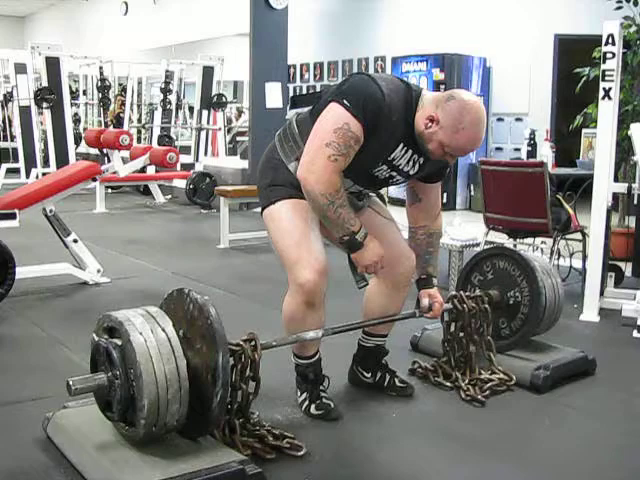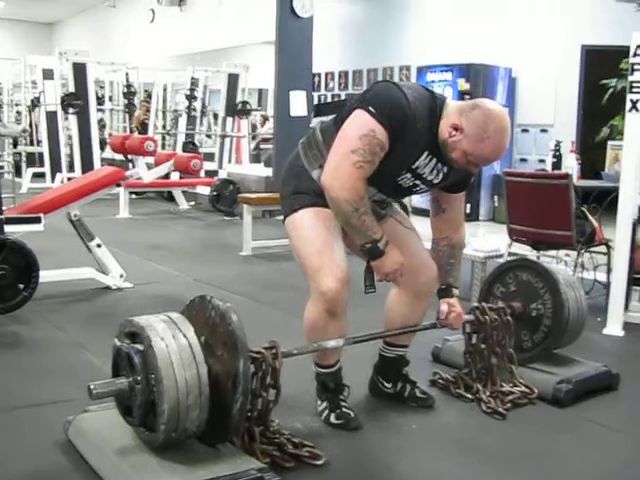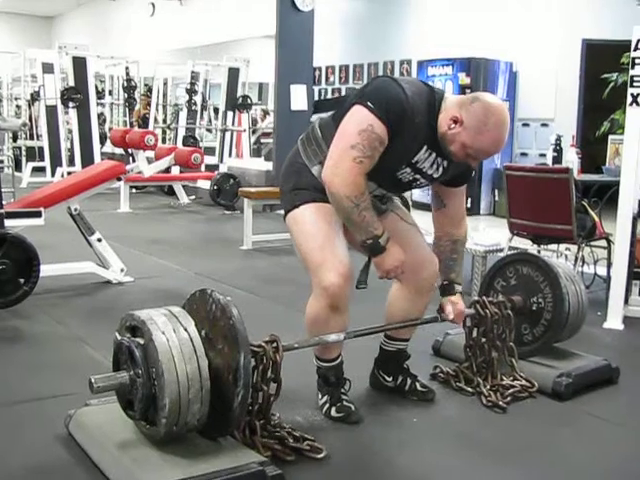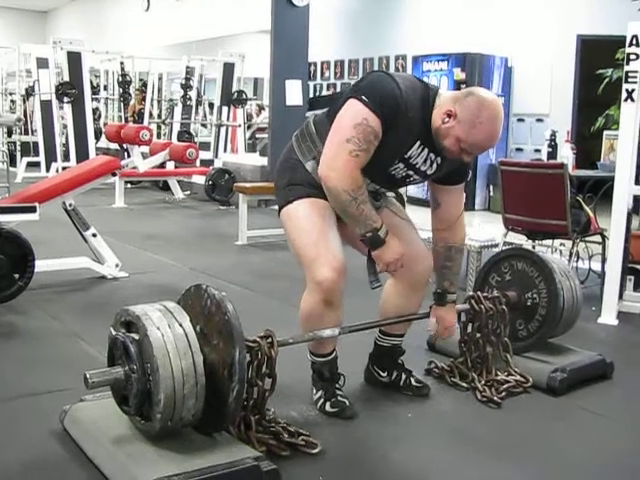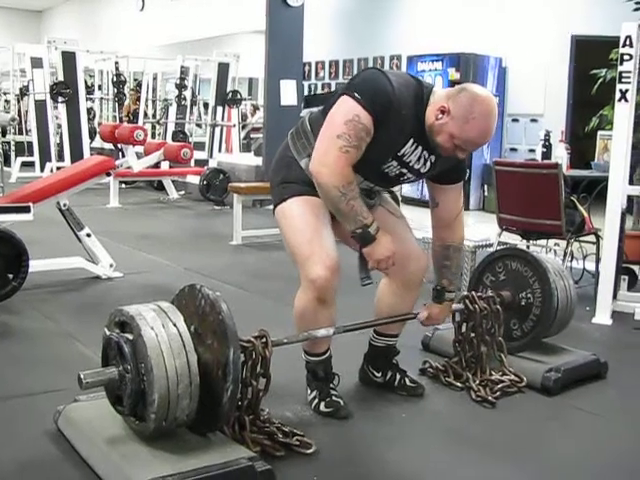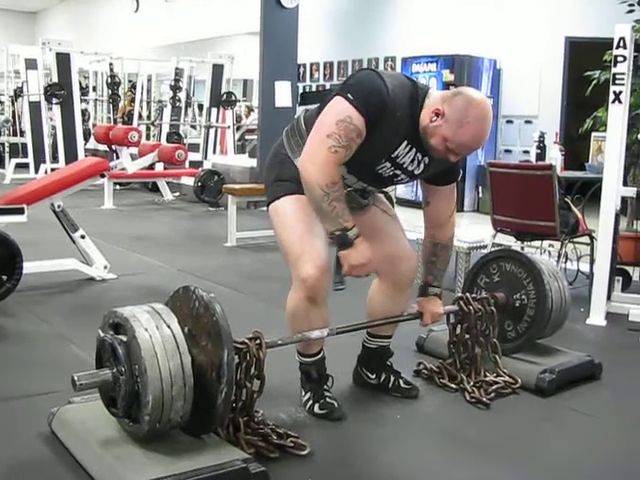
dt=0.2s
person 1, frame 1
left shoulder: (434, 153)
right shoulder: (371, 97)
left elbow: (426, 218)
right elbow: (314, 174)
left wrist: (426, 280)
right wrist: (357, 241)
left hip: (346, 187)
right hip: (292, 177)
left knee: (401, 265)
right knee: (309, 277)
left ankle: (368, 365)
right ankle: (309, 380)
person 1, frame 2
left shoulder: (458, 163)
right shoulder: (396, 105)
left elbow: (449, 229)
right elbow: (338, 181)
left wrist: (448, 291)
right wrist: (378, 248)
left hip: (369, 196)
right hip: (314, 185)
left knee: (422, 275)
right knee: (331, 285)
left ankle: (388, 375)
right ankle: (329, 389)
person 1, frame 3
left shoulder: (459, 158)
right shoulder: (394, 100)
left elbow: (451, 223)
right elbow: (338, 177)
left wrist: (451, 288)
right wrist: (380, 245)
left hip: (370, 193)
right hip: (315, 180)
left knee: (424, 270)
right knee: (334, 281)
left ankle: (389, 369)
right ankle: (330, 383)
person 1, frame 4
left shoulder: (454, 158)
right shoulder: (388, 95)
left elbow: (449, 226)
right elbow: (335, 172)
left wrist: (446, 299)
right wrist: (378, 238)
left hip: (365, 190)
right hip: (309, 176)
left knee: (419, 265)
right knee: (328, 276)
left ankle: (384, 364)
right ankle: (325, 378)
person 1, frame 5
left shoulder: (450, 156)
right shoulder: (381, 92)
left elbow: (449, 225)
right elbow: (327, 167)
left wrist: (444, 297)
right wrist: (369, 235)
left hip: (361, 188)
right hip: (305, 174)
left knee: (412, 265)
right knee: (321, 273)
left ankle: (379, 364)
right ankle: (319, 378)
person 1, frame 6
left shoulder: (445, 158)
right shoulder: (376, 93)
left elbow: (440, 224)
right elbow: (316, 165)
left wrist: (431, 292)
right wrist: (348, 240)
left hip: (353, 187)
right hip: (298, 174)
left knee: (403, 266)
right knee: (313, 273)
left ankle: (372, 366)
right ankle: (313, 379)
